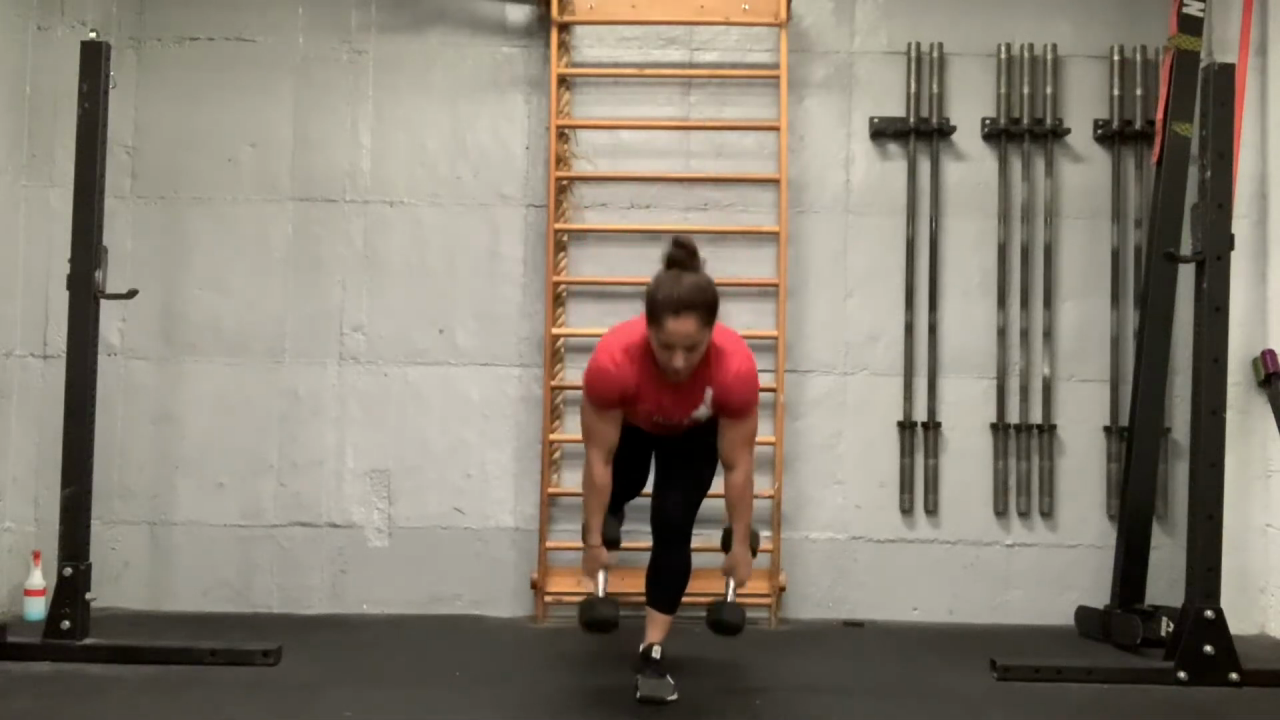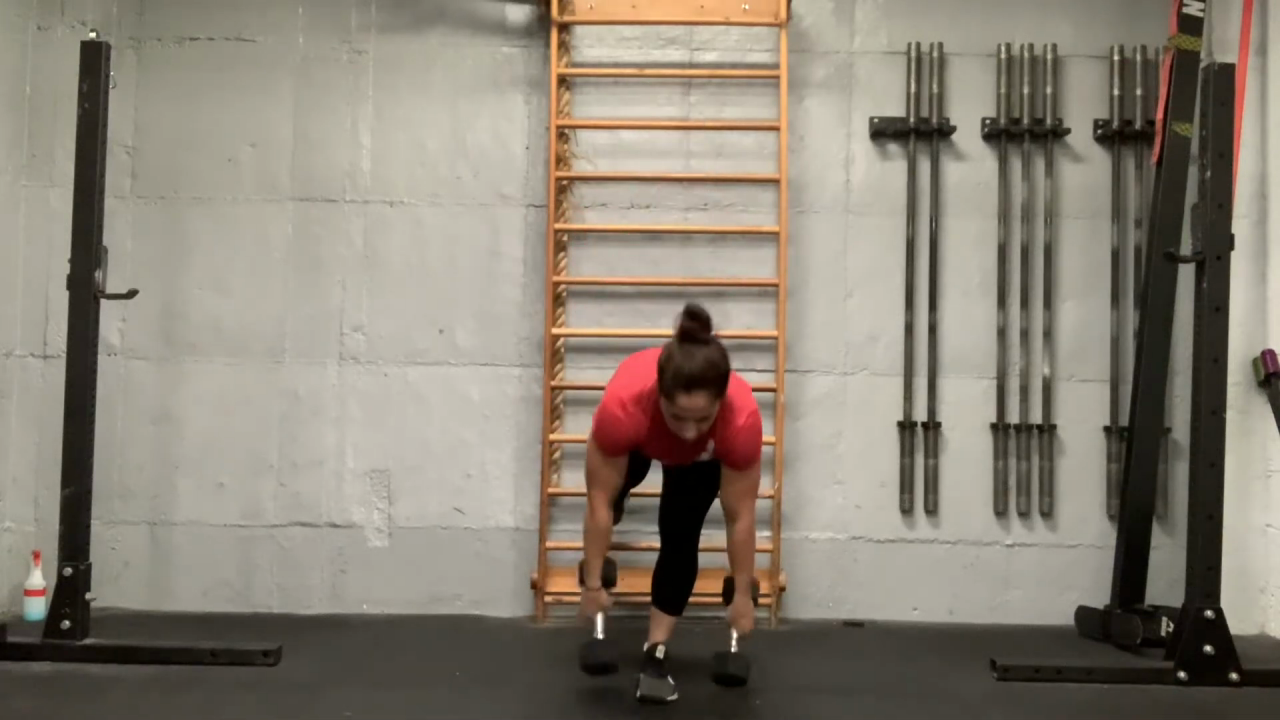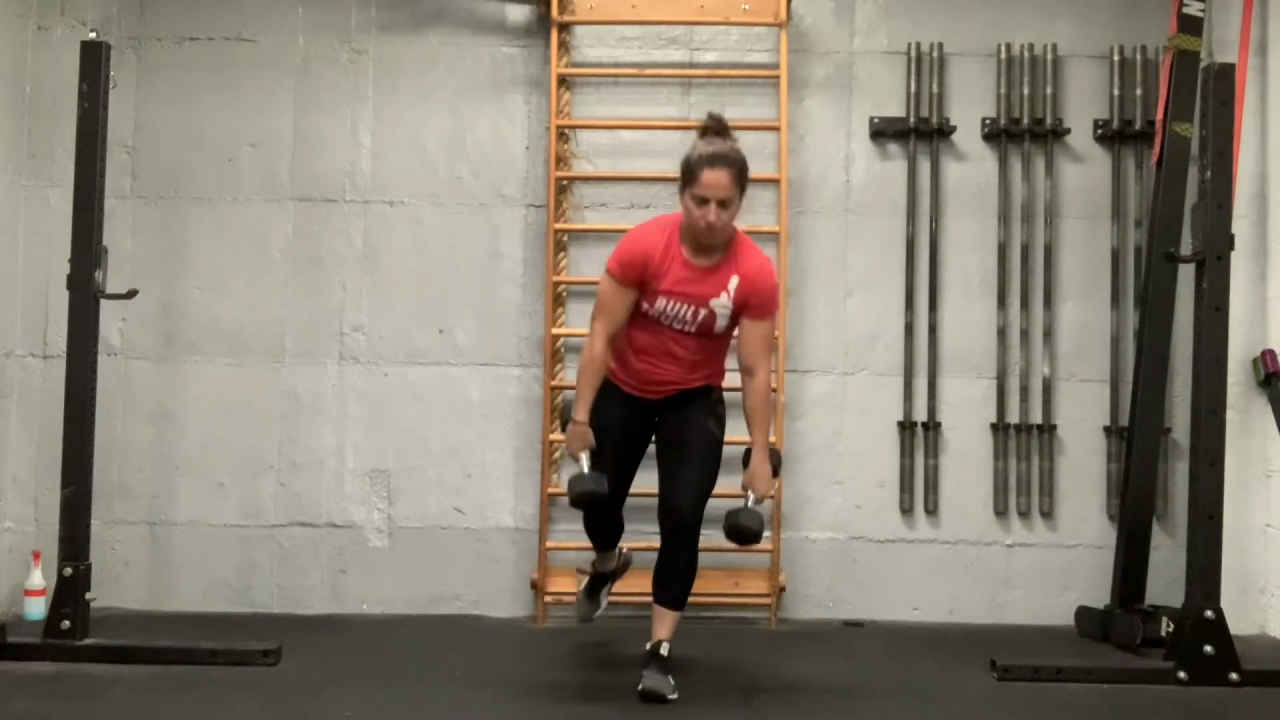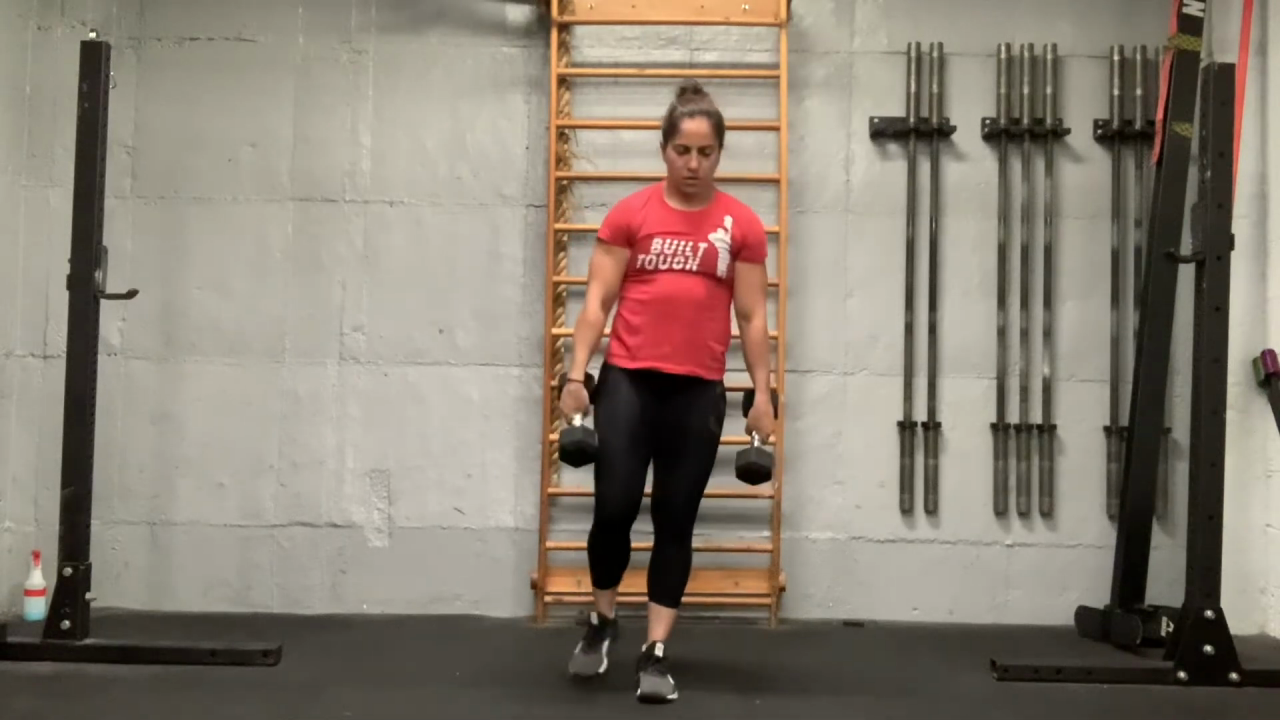
dt=0.5s
person 1, frame 1
left shoulder: (736, 368)
right shoulder: (613, 360)
left elbow: (737, 466)
right elbow: (599, 460)
left wrist: (740, 546)
right wrist: (594, 541)
left hip: (693, 433)
right hip: (633, 423)
left knee: (673, 524)
right knee: (622, 487)
left ankle: (652, 651)
right ankle: (625, 492)
person 1, frame 2
left shoulder: (742, 419)
right shoulder: (623, 405)
left elbow: (740, 517)
right elbow: (599, 502)
left wrist: (742, 593)
right wrist: (593, 583)
left knee: (680, 534)
right knee: (616, 489)
left ankle: (656, 652)
person 1, frame 3
left shoulder: (755, 273)
right shoulder: (642, 246)
left elbow: (756, 371)
right elbow: (601, 336)
left wrist: (759, 457)
right wrist: (580, 414)
left hip: (695, 400)
right hip: (625, 391)
left knee: (682, 521)
right knee: (600, 498)
left ankle: (658, 652)
right ankle: (608, 563)
person 1, frame 4
left shoulder: (742, 223)
right shoulder: (629, 214)
left elbow: (752, 316)
right elbow: (597, 302)
left wrist: (762, 394)
right wrist: (576, 375)
left hip: (698, 390)
right hip: (628, 379)
left knee: (675, 521)
right knee: (614, 508)
left ankle: (654, 651)
right ankle: (601, 622)
